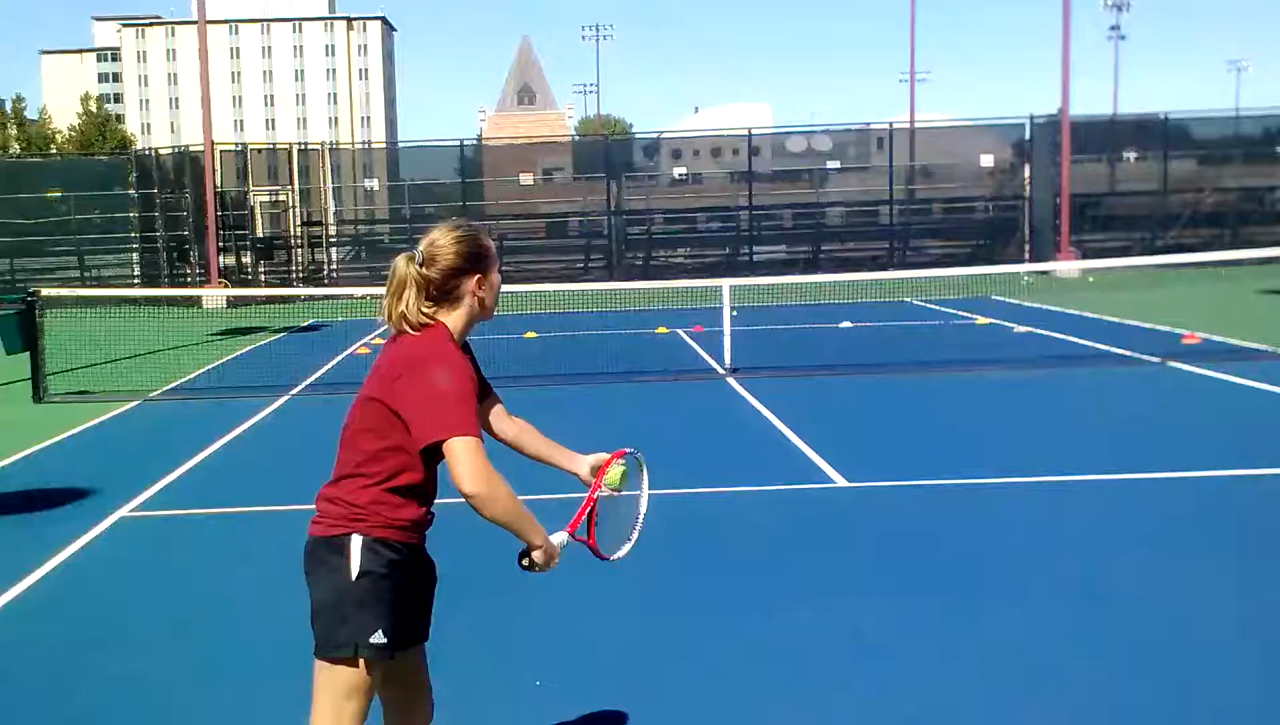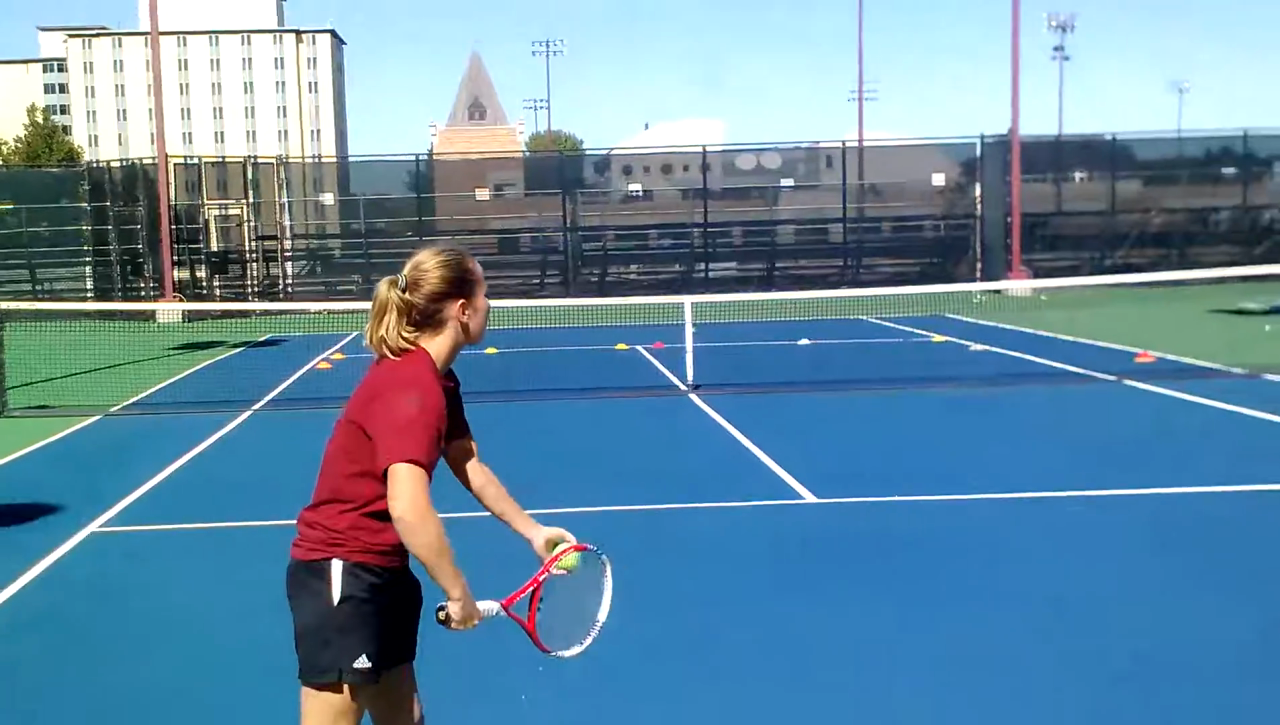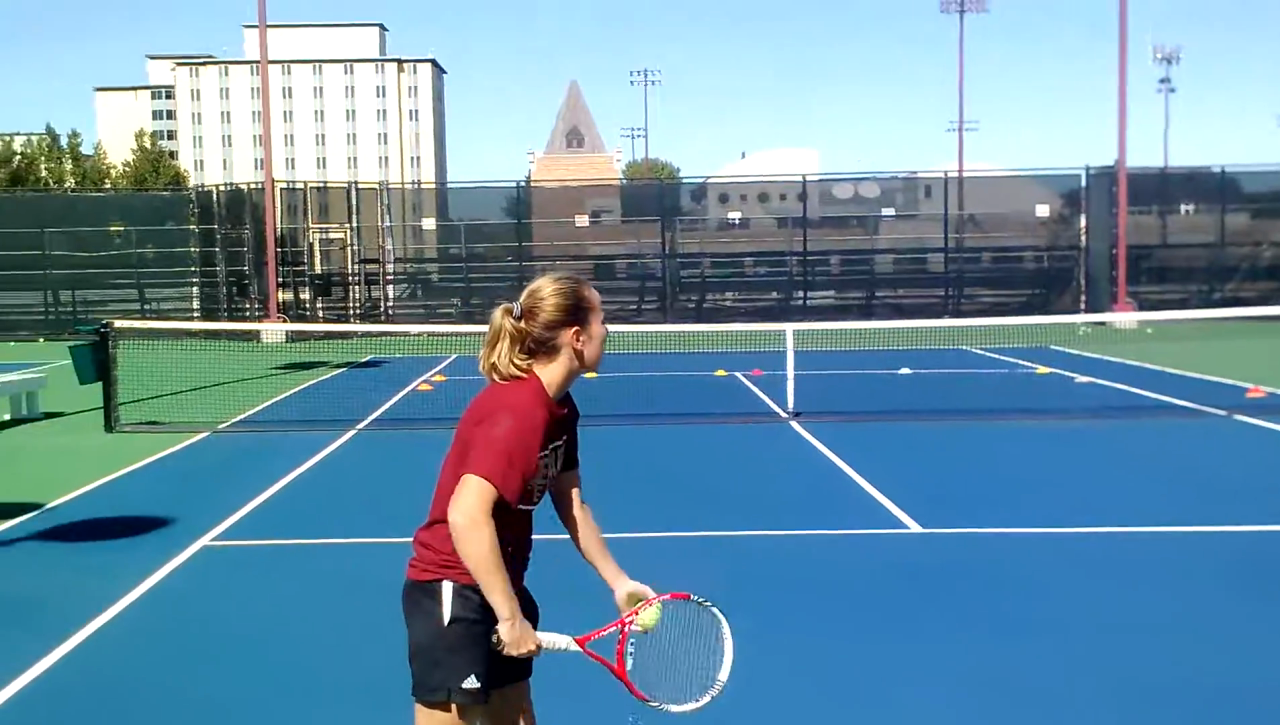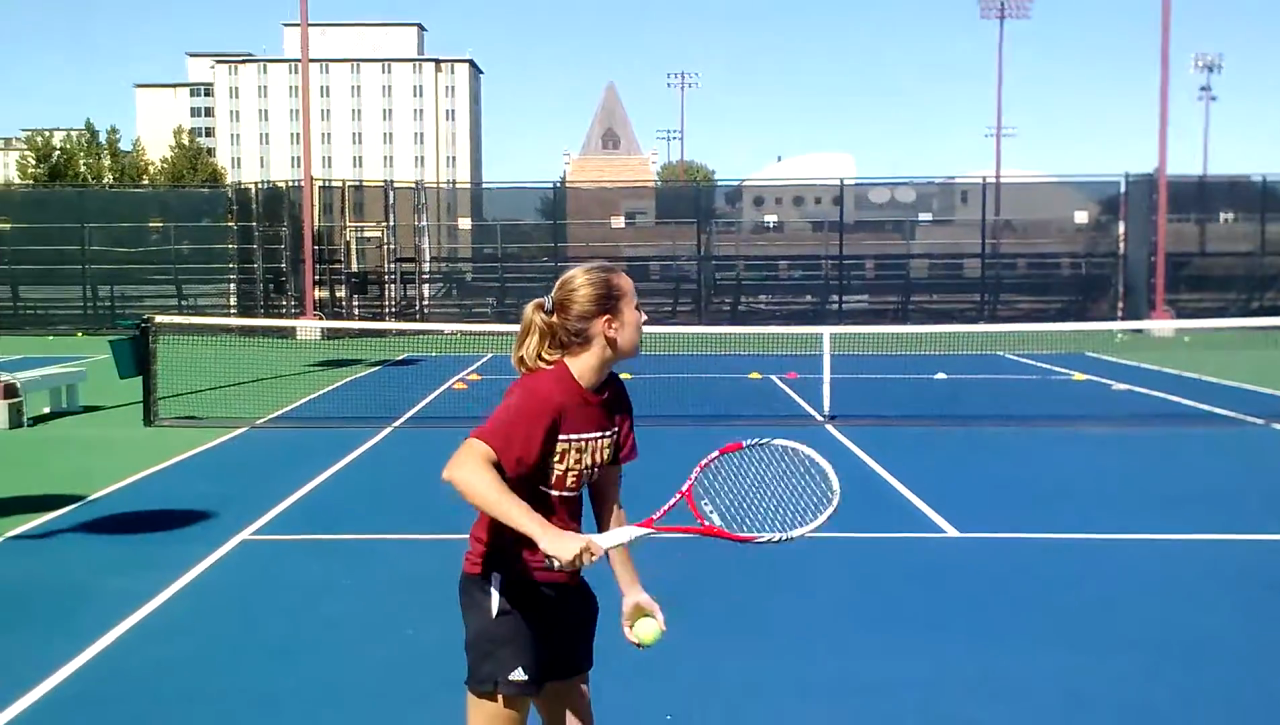
dt=0.2s
person 1, frame 1
left shoulder: (443, 349)
right shoulder: (436, 361)
left elbow: (499, 420)
right elbow: (473, 478)
left wrist: (575, 463)
right wrist: (537, 538)
left hip: (395, 547)
right hip: (360, 547)
person 1, frame 2
left shoulder: (436, 378)
right shoulder: (412, 387)
left elbow: (468, 465)
right elbow: (408, 506)
left wrist: (533, 532)
right wrist: (459, 593)
left hip: (380, 570)
right hip: (340, 571)
person 1, frame 3
left shoulder: (560, 406)
right shoulder: (519, 408)
left elbow: (571, 502)
right elbow: (466, 514)
left wrist: (618, 581)
right wrist: (511, 616)
left hip: (499, 592)
right hip: (453, 592)
person 1, frame 4
left shoulder: (615, 396)
right shoulder: (543, 393)
right elbow: (462, 469)
left wrist: (631, 588)
right wrist: (545, 533)
left hip: (563, 585)
right hip: (509, 588)
